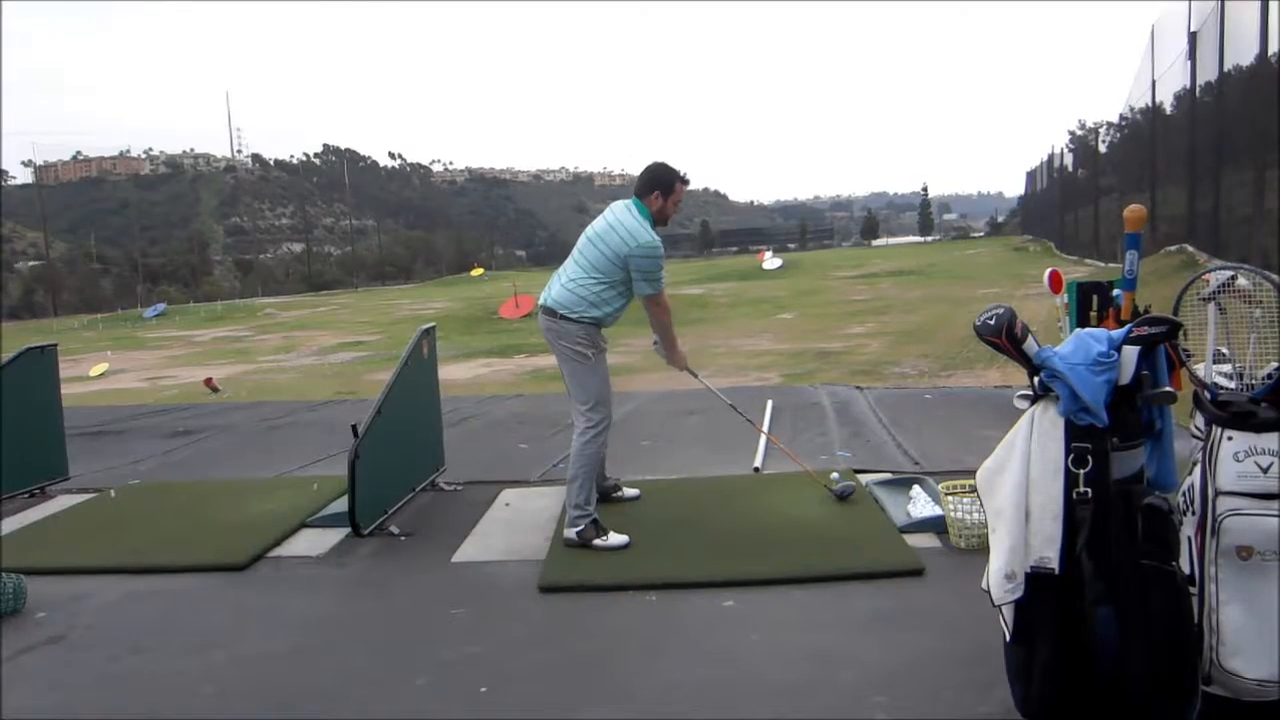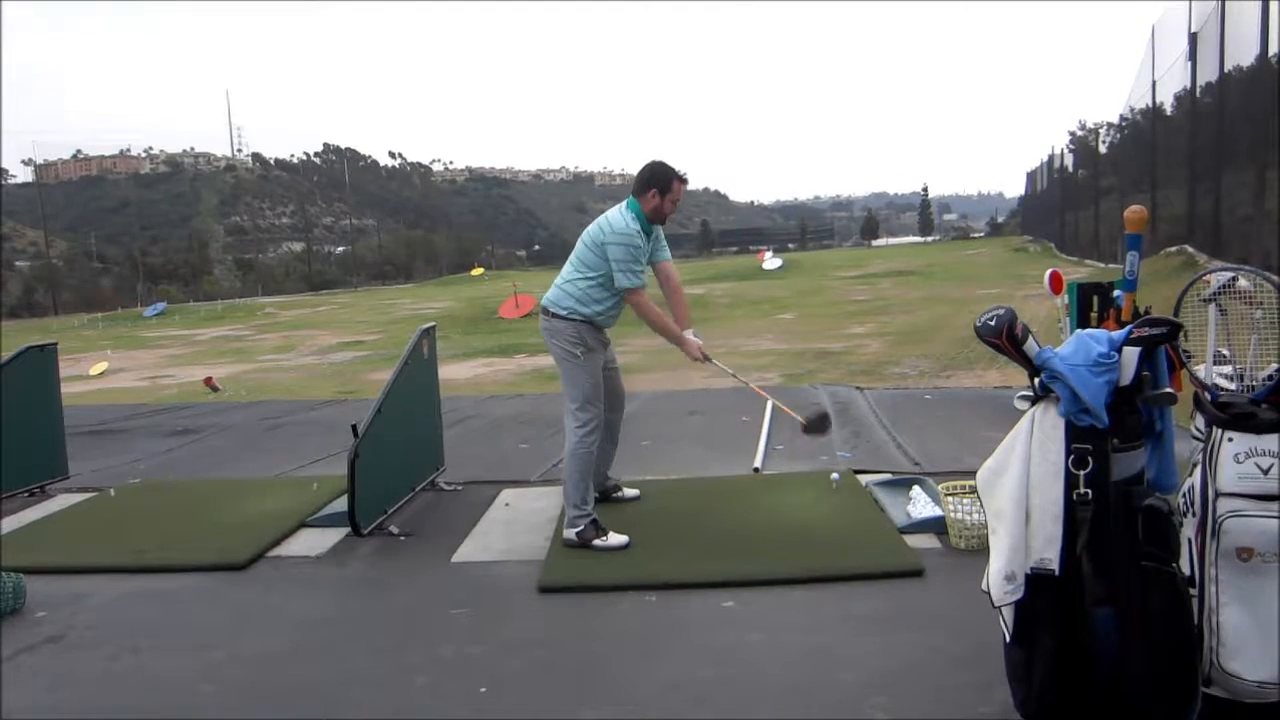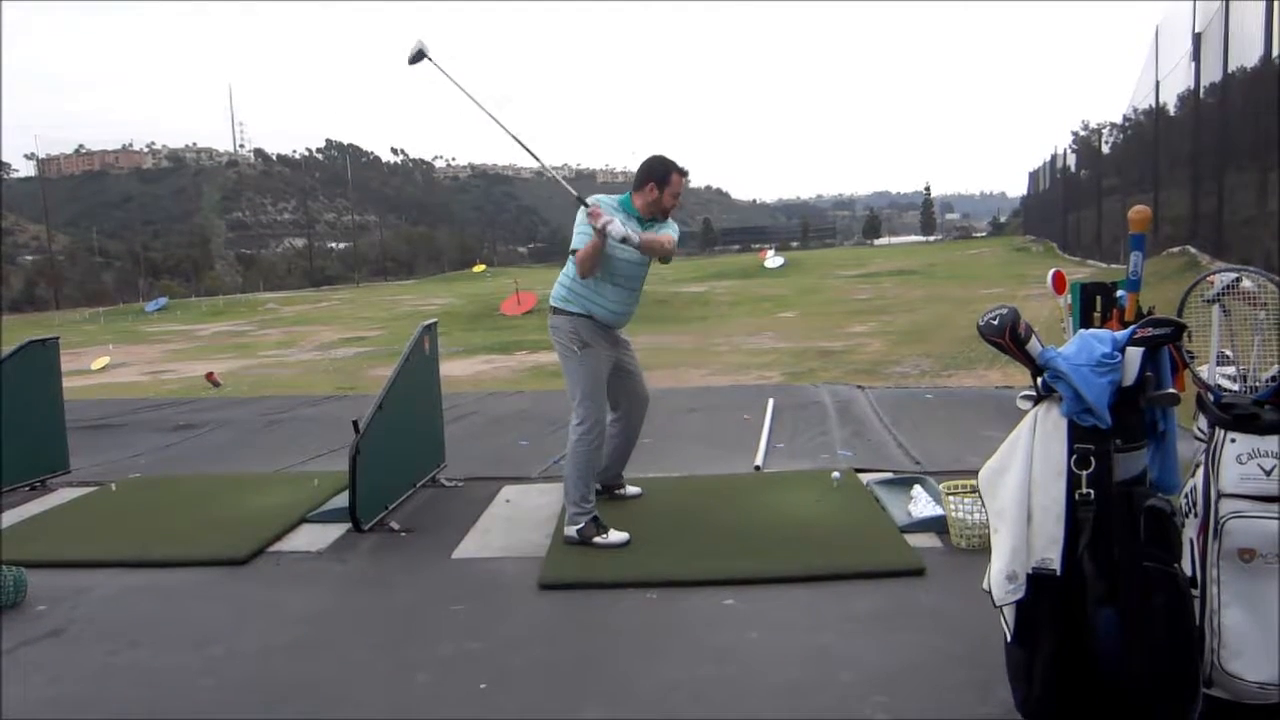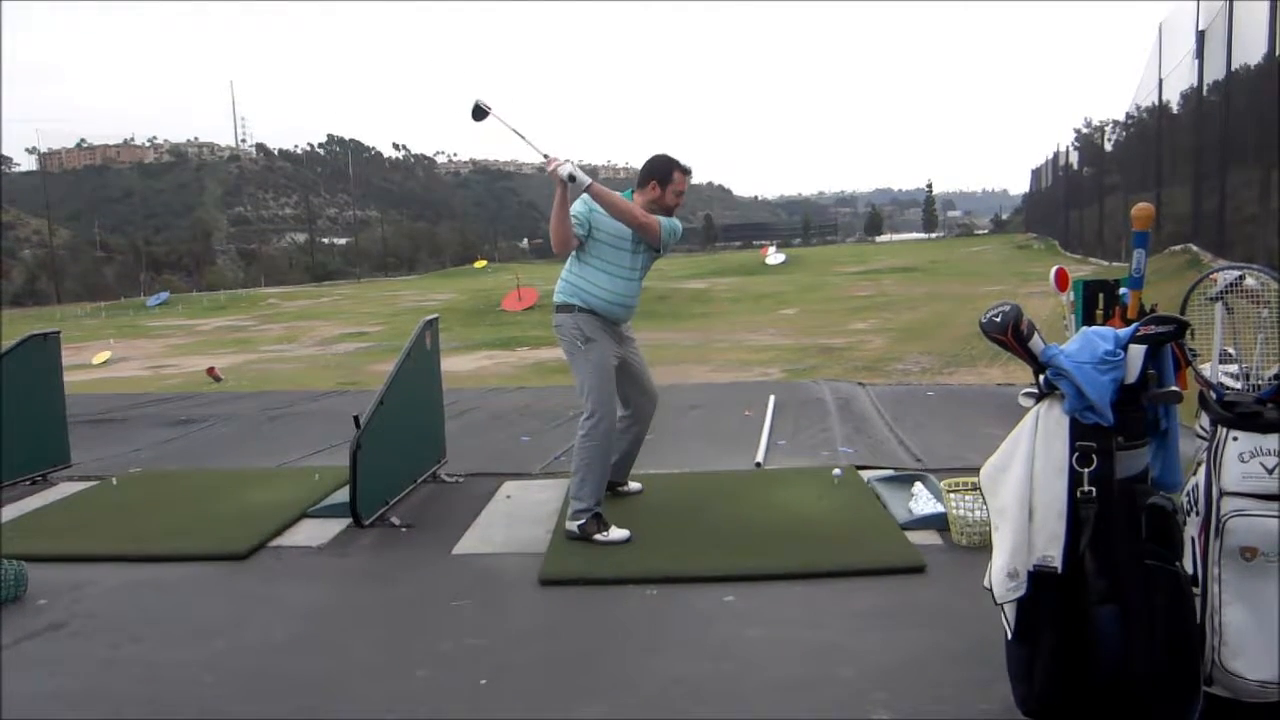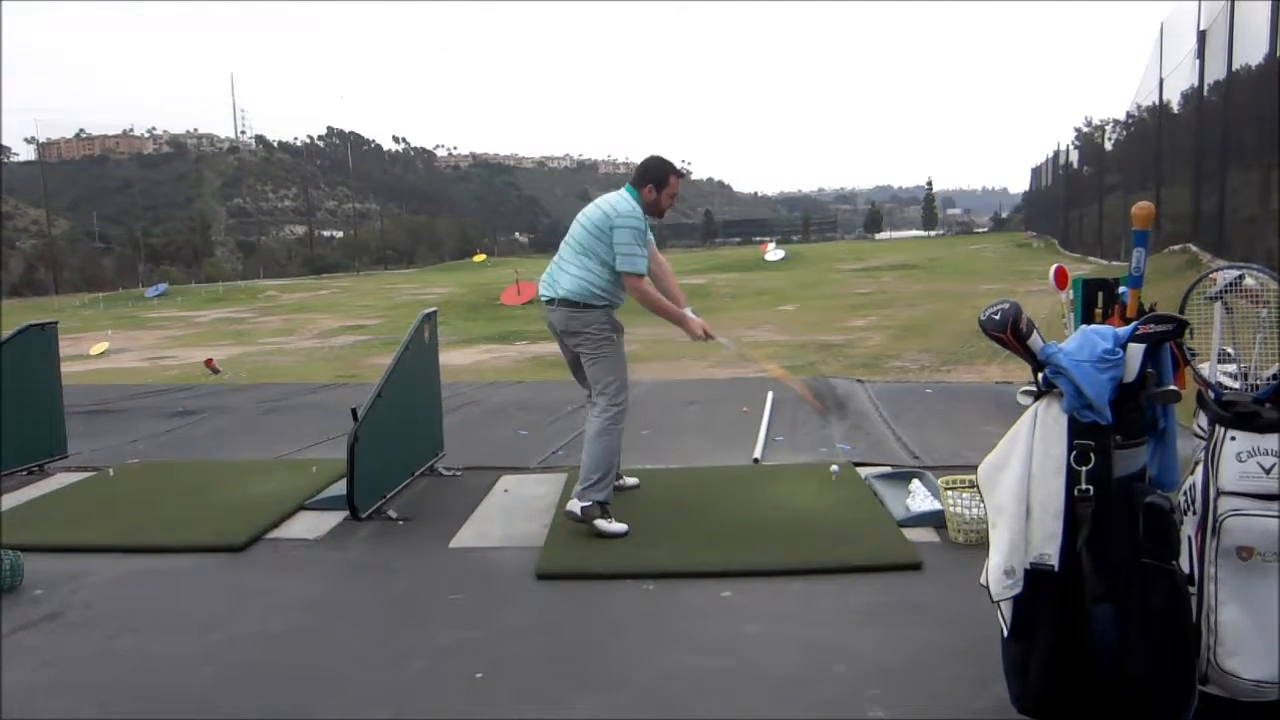
dt=1s
person 1, frame 1
left shoulder: (621, 210)
right shoulder: (645, 242)
right elbow: (657, 304)
left wrist: (661, 338)
right wrist: (673, 350)
left hip: (562, 313)
right hip: (574, 324)
left knee: (597, 407)
right knee: (593, 419)
left ankle: (598, 483)
right ankle: (579, 522)
person 1, frame 2
left shoulder: (649, 227)
right shoulder: (622, 231)
left elbow: (669, 280)
right elbow: (638, 302)
left wrist: (688, 331)
right wrist: (682, 341)
left hip: (589, 325)
right hip: (569, 325)
left knee: (612, 404)
right knee: (586, 420)
left ankle: (598, 483)
right ankle: (578, 524)
person 1, frame 3
left shoulder: (665, 226)
right shoulder: (598, 208)
left elbow: (662, 248)
right elbow: (583, 269)
left wrist: (628, 235)
right wrist: (598, 235)
left hip: (610, 329)
right hip: (576, 323)
left knee: (634, 402)
right knee: (590, 417)
left ankle: (606, 480)
right ankle: (580, 520)
person 1, frame 4
left shoulder: (670, 228)
right shoulder: (591, 204)
left elbow: (637, 220)
right elbow: (561, 246)
left wrist: (586, 183)
right wrist: (563, 190)
left hip: (617, 326)
right hip: (580, 320)
left knee: (643, 401)
right knee: (601, 412)
left ankle: (611, 477)
right ankle: (583, 516)
person 1, frame 5
left shoulder: (618, 202)
right shoulder: (629, 216)
left elbow: (657, 263)
right elbow: (637, 287)
left wrist: (685, 310)
right wrist: (683, 319)
left hip: (555, 305)
right hip: (587, 313)
left knee: (601, 393)
right knee: (610, 403)
left ankle: (604, 473)
right ankle: (589, 500)
